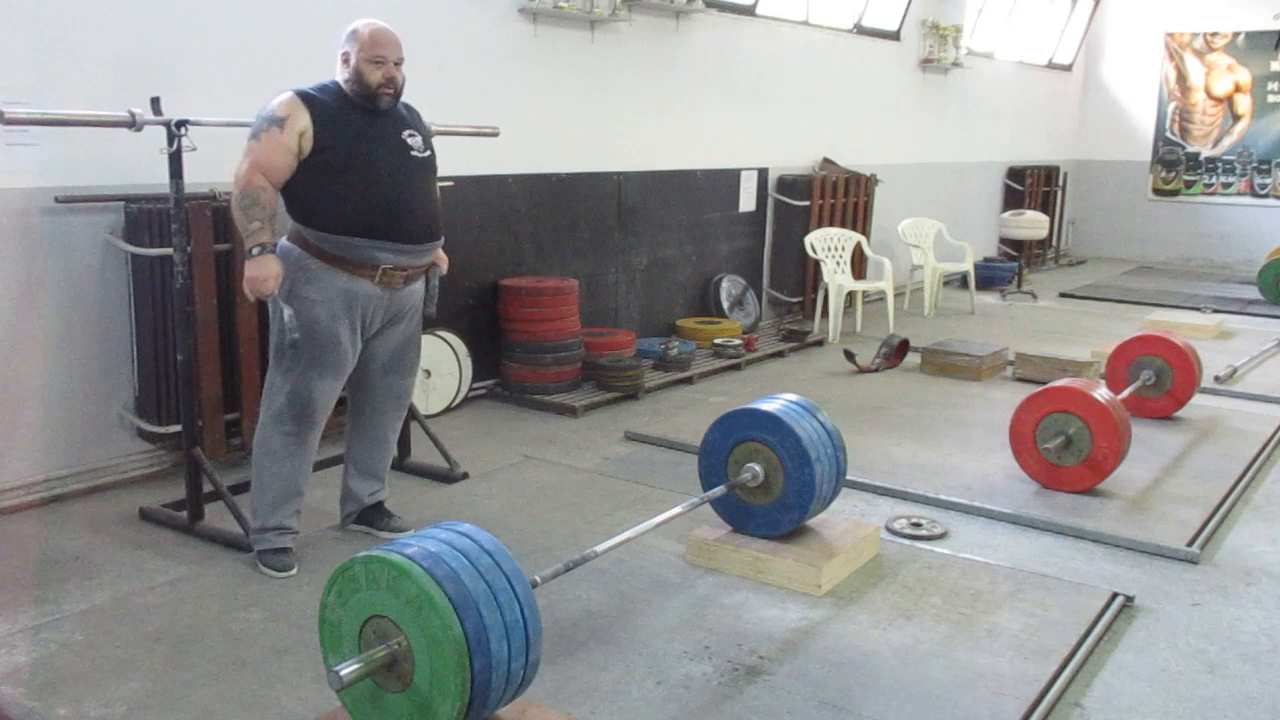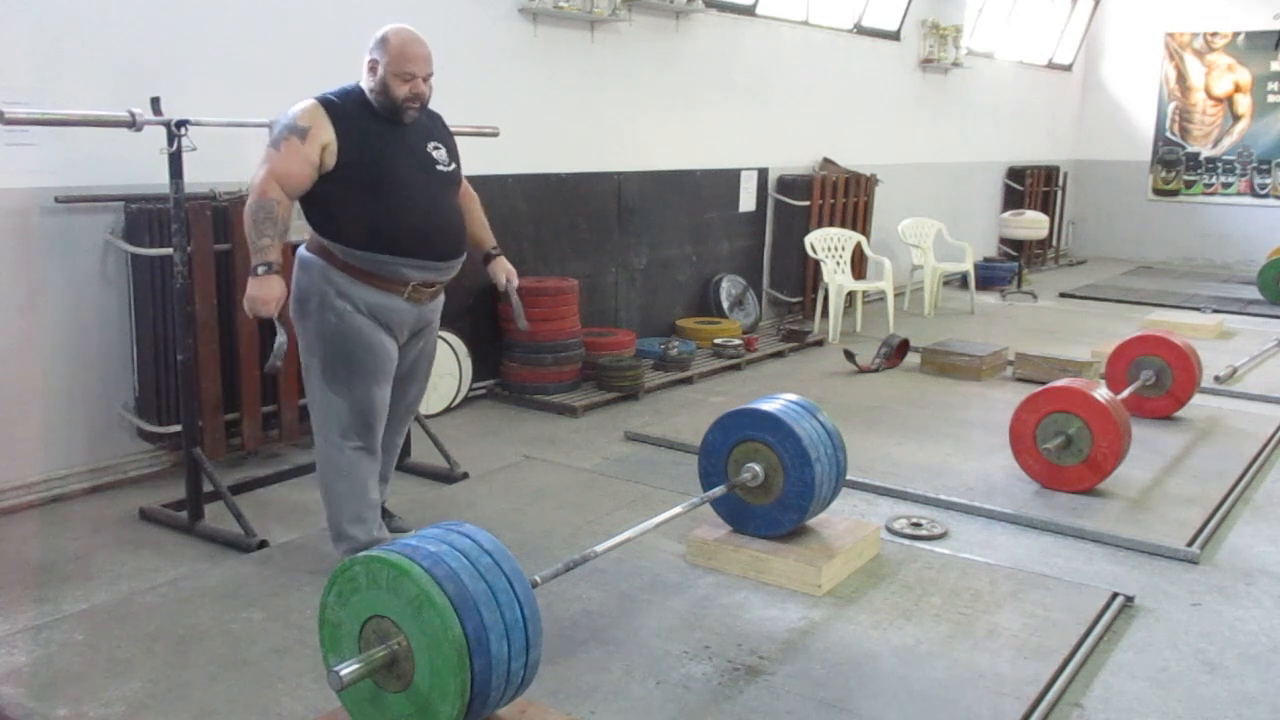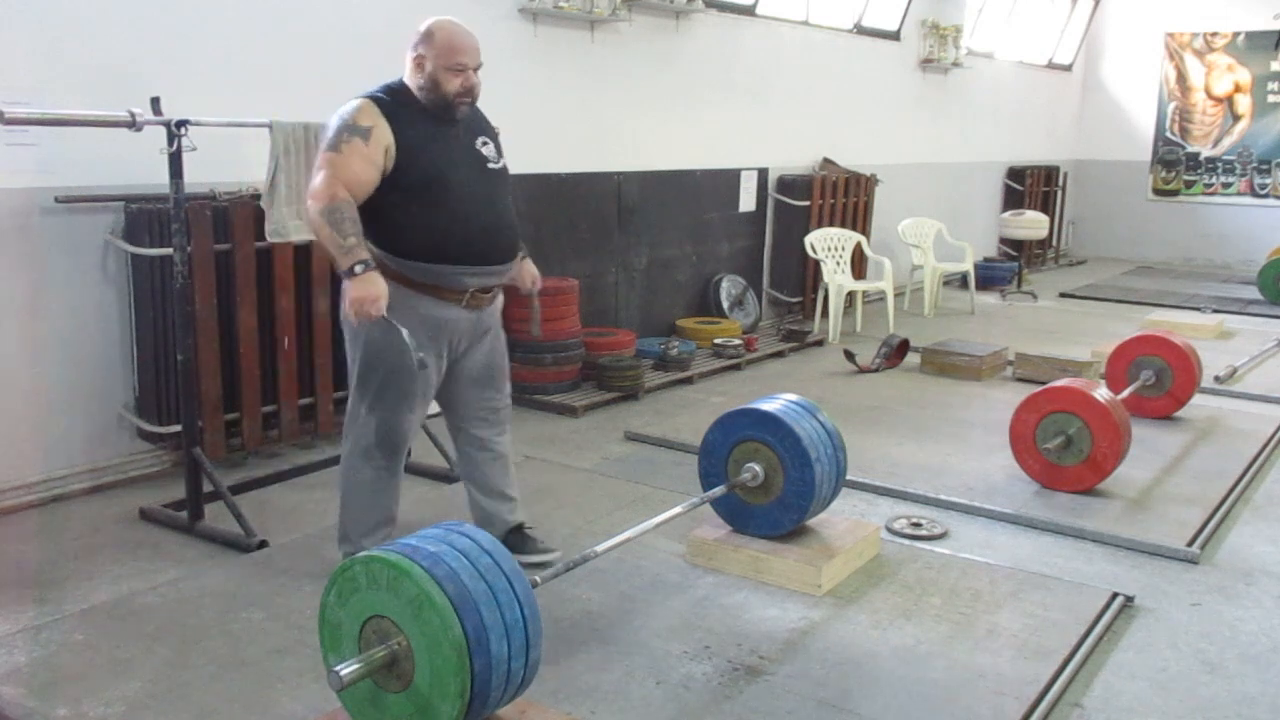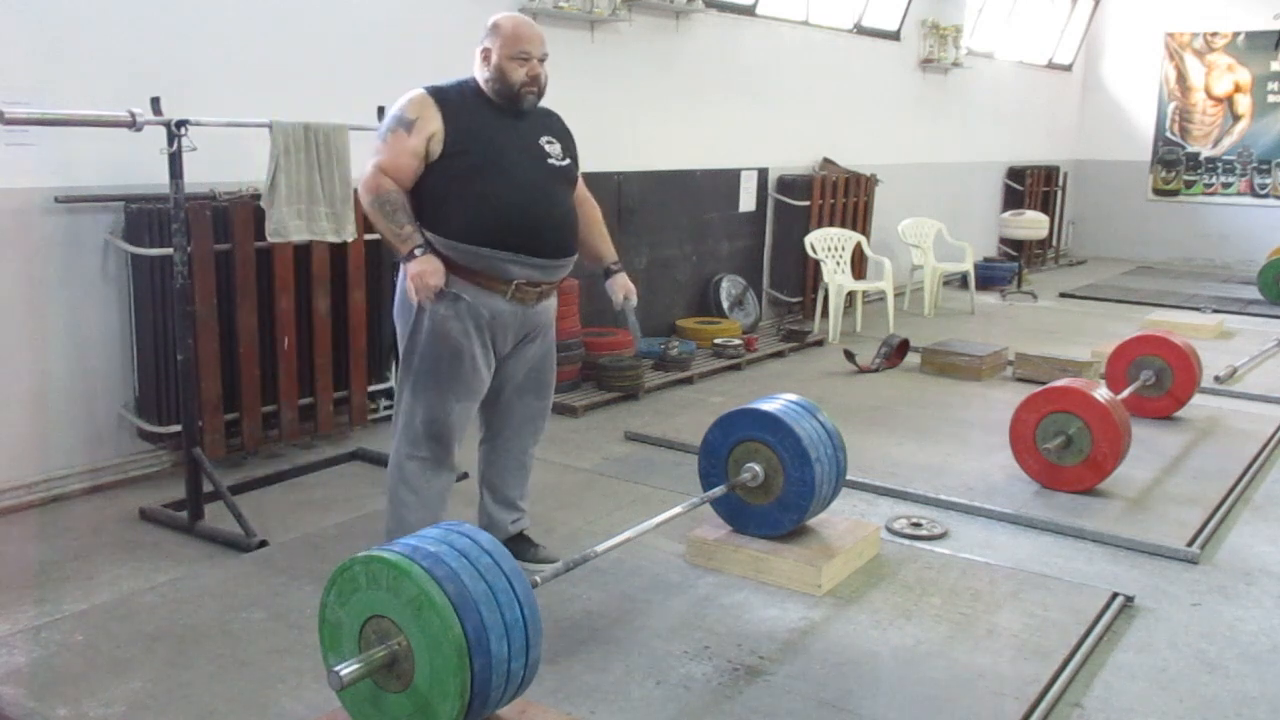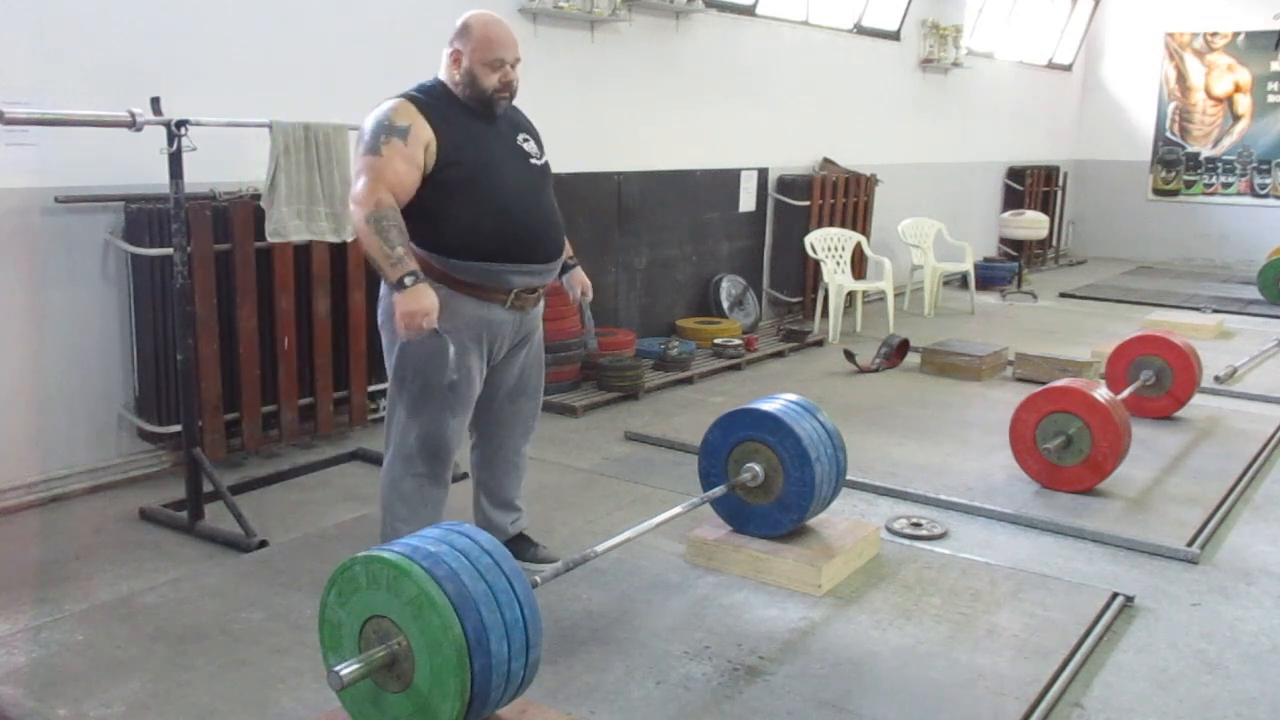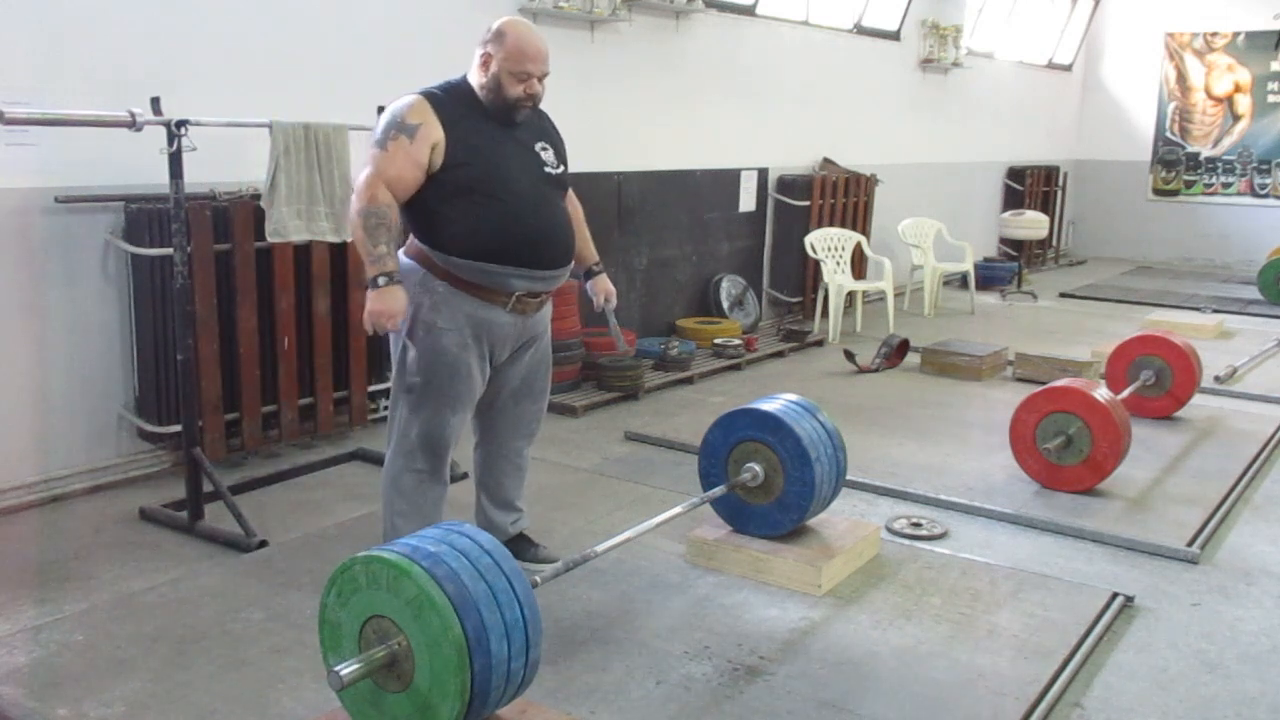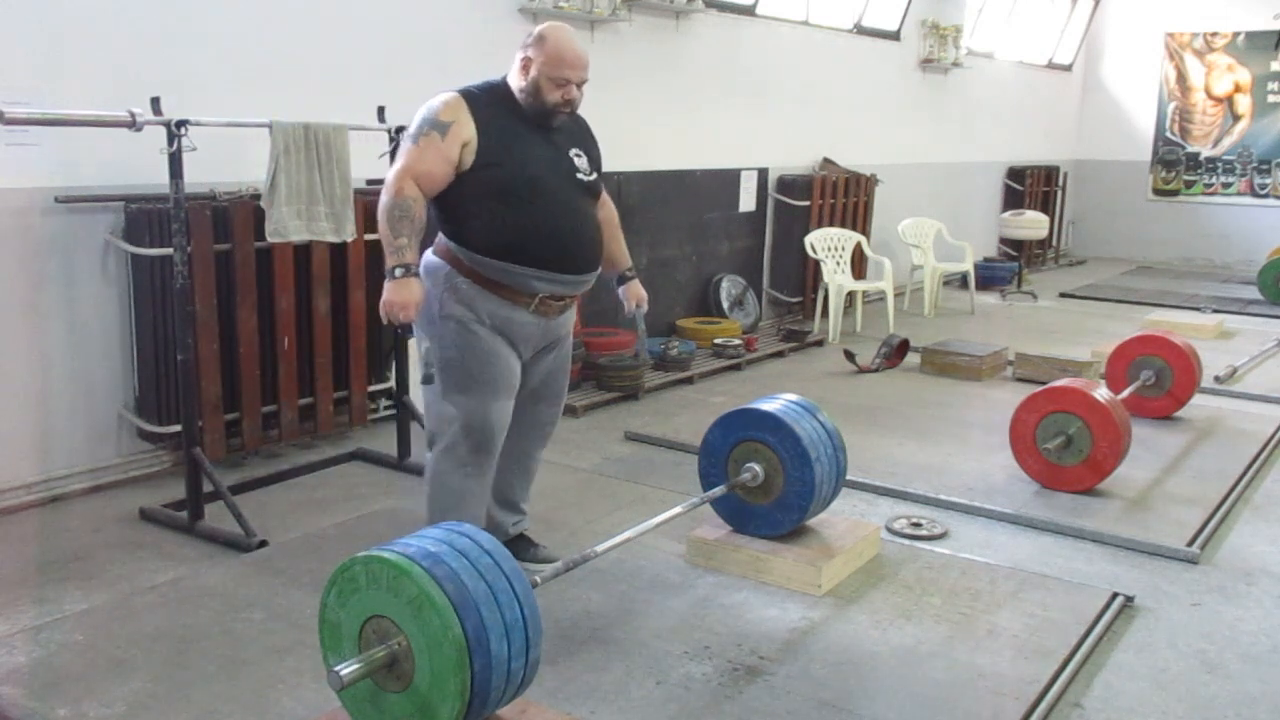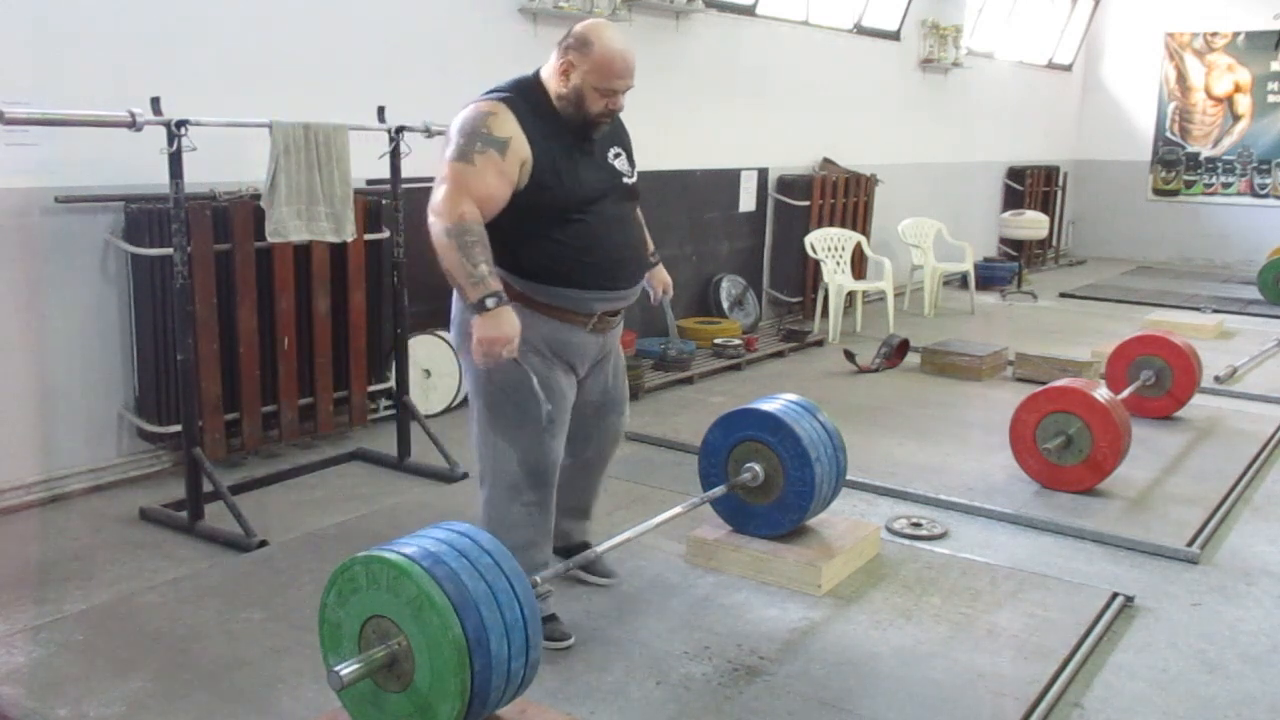
dt=0.7s
person 1, frame 1
left shoulder: (409, 119)
right shoulder: (300, 112)
right elbow: (253, 180)
left wrist: (432, 244)
right wrist: (261, 250)
left hip: (404, 290)
right hip: (326, 285)
left knee: (384, 404)
right knee: (298, 408)
left ankle: (364, 503)
right ankle: (273, 532)
person 1, frame 2
left shoulder: (433, 127)
right shoulder: (321, 120)
left elbow: (460, 196)
right elbow: (270, 192)
left wrist: (491, 254)
right wrist: (265, 268)
left hip: (422, 301)
right hip: (348, 297)
left knee: (393, 416)
right knee: (354, 426)
left ankle: (370, 504)
right ankle: (363, 547)
person 1, frame 3
left shoulder: (474, 122)
right shoulder: (373, 121)
right elbow: (329, 197)
left wrist: (516, 260)
right wrist: (357, 270)
left hip: (479, 309)
right hip: (405, 308)
left knee: (487, 423)
right knee: (383, 432)
left ankle: (502, 526)
right ankle: (365, 555)
person 1, frame 4
left shoulder: (551, 126)
right shoulder: (432, 110)
left elbow: (578, 203)
right elbow: (378, 181)
left wrist: (612, 268)
right wrist: (415, 252)
left hip: (534, 306)
right hip: (455, 299)
left knee: (518, 428)
right knee: (431, 435)
left ankle: (504, 531)
person 1, frame 5
left shoulder: (514, 120)
right shoulder: (408, 119)
right elbow: (372, 202)
left wrist: (567, 262)
right wrist: (408, 283)
left hip: (521, 310)
right hip: (447, 308)
left knee: (509, 433)
right knee: (427, 443)
left ankle: (504, 533)
person 1, frame 6
left shoulder: (540, 125)
right shoulder: (425, 117)
left elbow: (563, 202)
right elbow: (374, 194)
left wrist: (593, 268)
right wrist: (382, 280)
left hip: (529, 311)
right hip: (451, 306)
left knee: (512, 433)
right knee: (427, 440)
left ankle: (504, 532)
person 1, frame 7
left shoulder: (577, 132)
right shoulder: (461, 116)
left elbow: (599, 208)
right elbow: (404, 187)
left wrist: (625, 275)
right wrist: (401, 270)
left hip: (552, 314)
right hip: (473, 306)
left knee: (527, 435)
right knee: (471, 441)
left ankle: (507, 530)
person 1, frame 8
left shoulder: (606, 124)
right shoulder: (499, 124)
right elbow: (453, 212)
left wrist: (648, 260)
right wrist: (488, 305)
left hip: (597, 325)
right hip: (525, 327)
left knee: (600, 433)
right knee: (525, 468)
left ankle: (566, 534)
